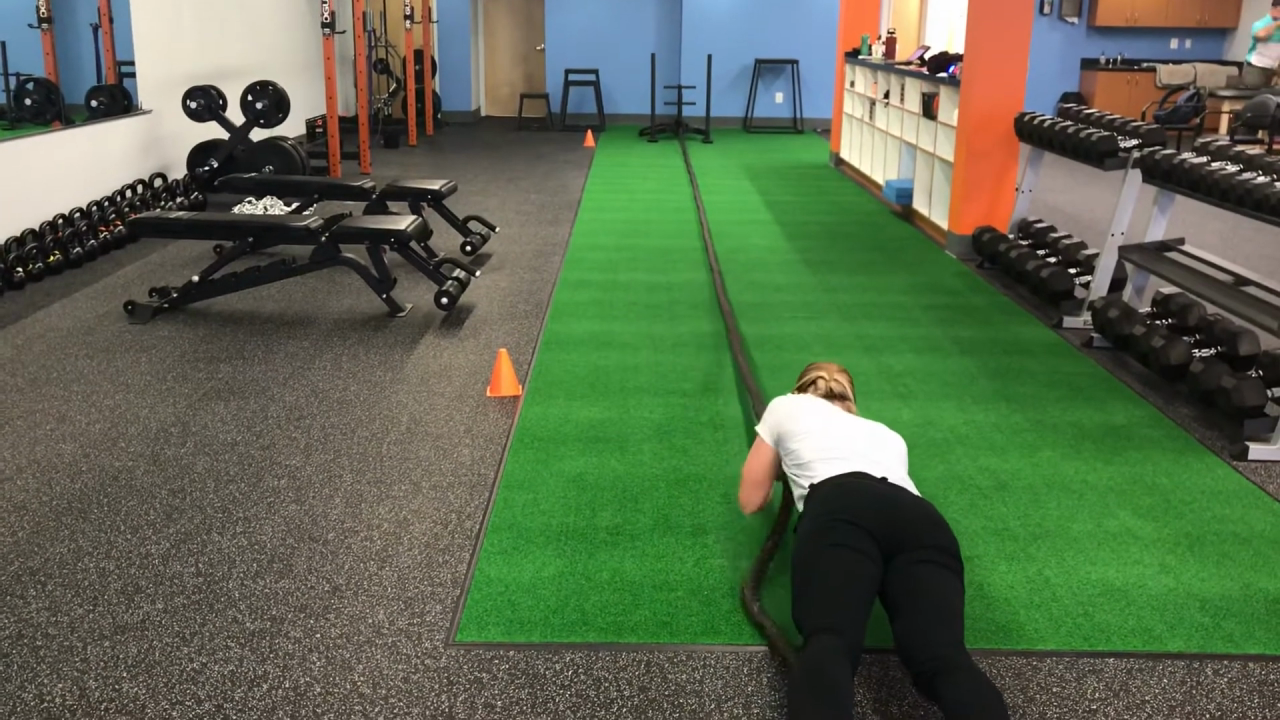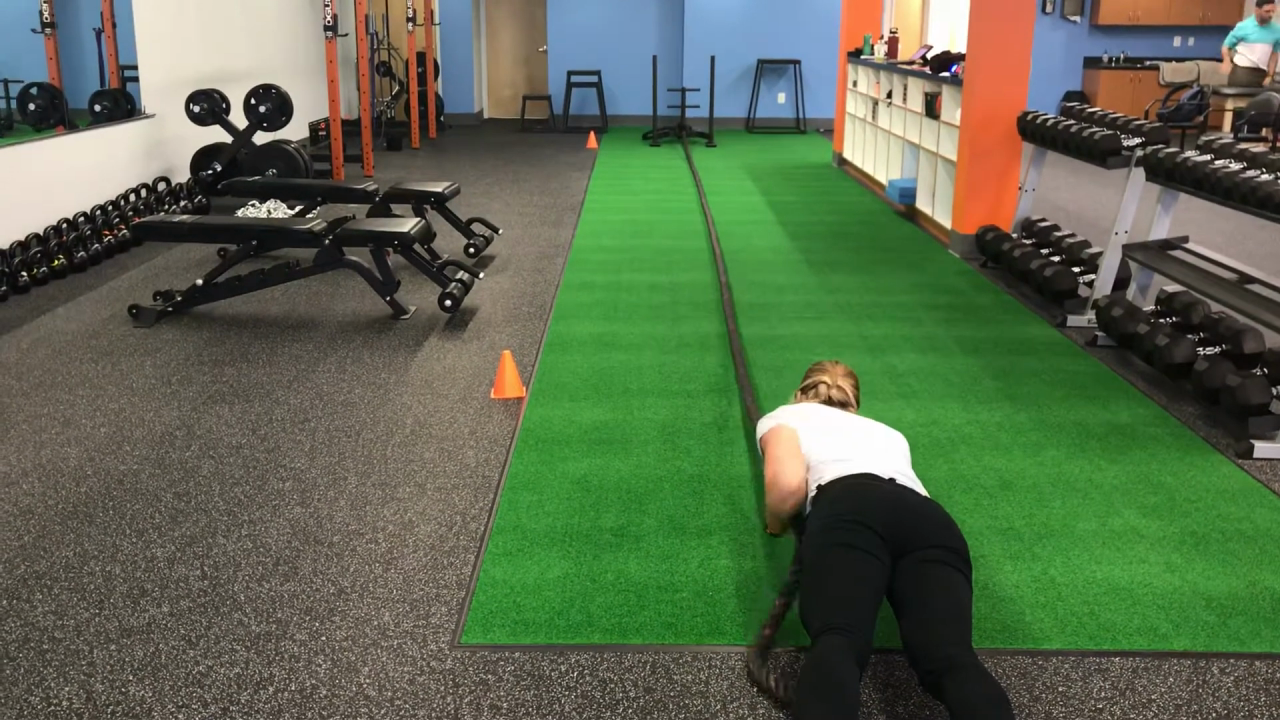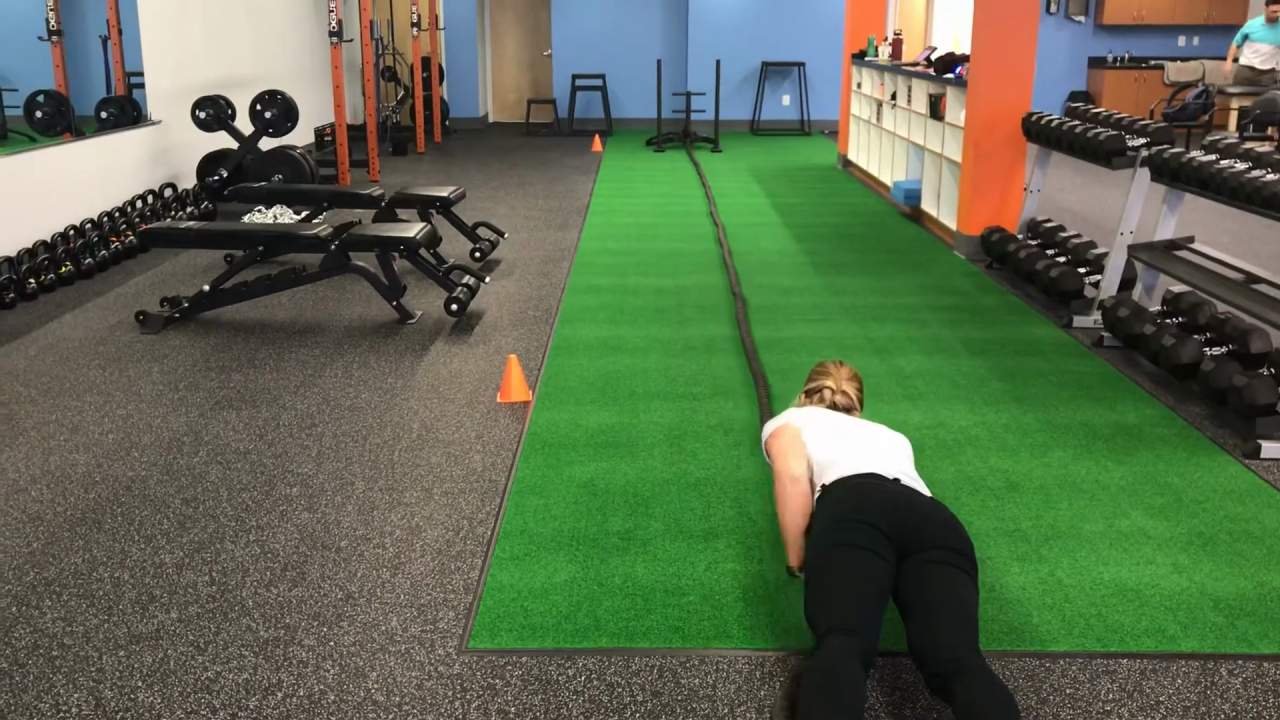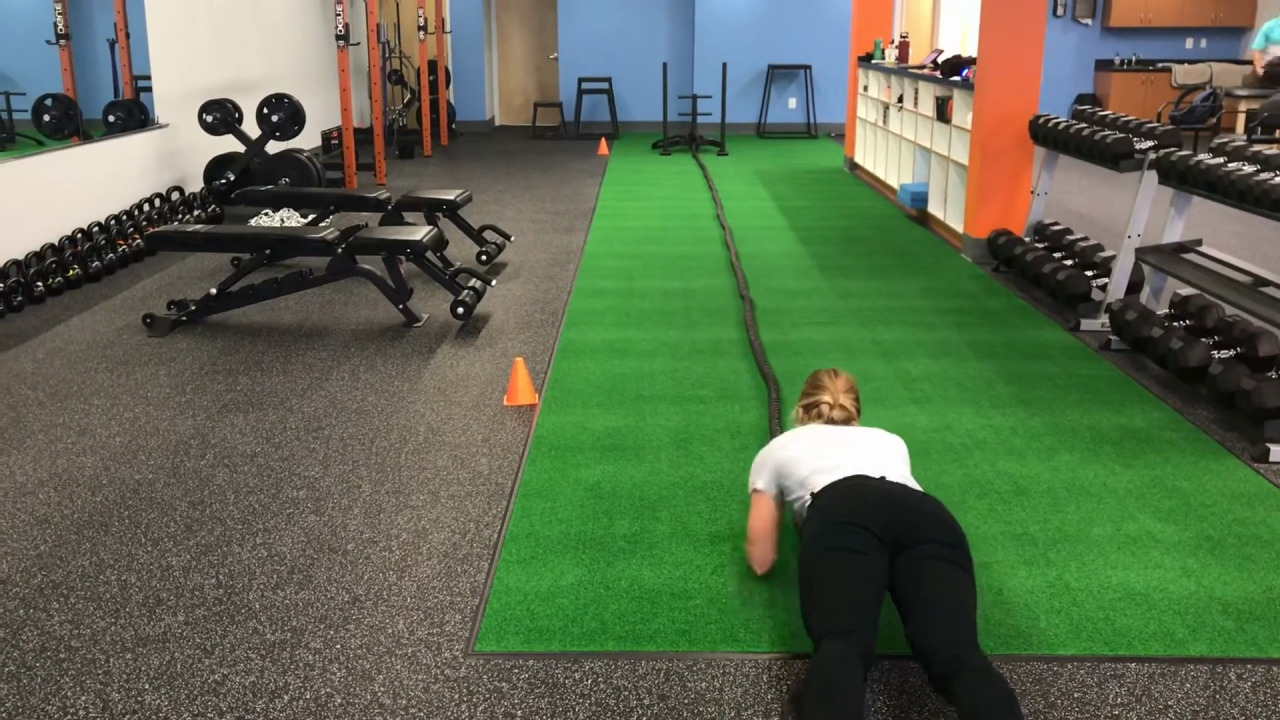
dt=0.4s
person 1, frame 1
left shoulder: (787, 407)
right shoulder: (888, 433)
left elbow: (750, 501)
left wrist: (780, 458)
left hip: (841, 515)
right hip: (921, 523)
left knee: (828, 643)
right knee: (942, 656)
person 1, frame 2
left shoulder: (784, 418)
right shoulder: (889, 432)
left elbow: (788, 482)
left wrist: (776, 523)
left hip: (849, 515)
right hip: (930, 523)
left knee: (836, 644)
right knee: (949, 656)
person 1, frame 3
left shoulder: (788, 422)
right shoulder: (892, 435)
left elbow: (793, 475)
left wrist: (797, 562)
left hip: (854, 516)
right hip: (936, 524)
left knee: (842, 646)
right knee: (956, 658)
person 1, frame 4
left shoulder: (778, 448)
right shoulder: (889, 439)
left elbow: (761, 561)
left hip: (844, 518)
right hip: (927, 519)
left knee: (840, 649)
right knee: (957, 655)
